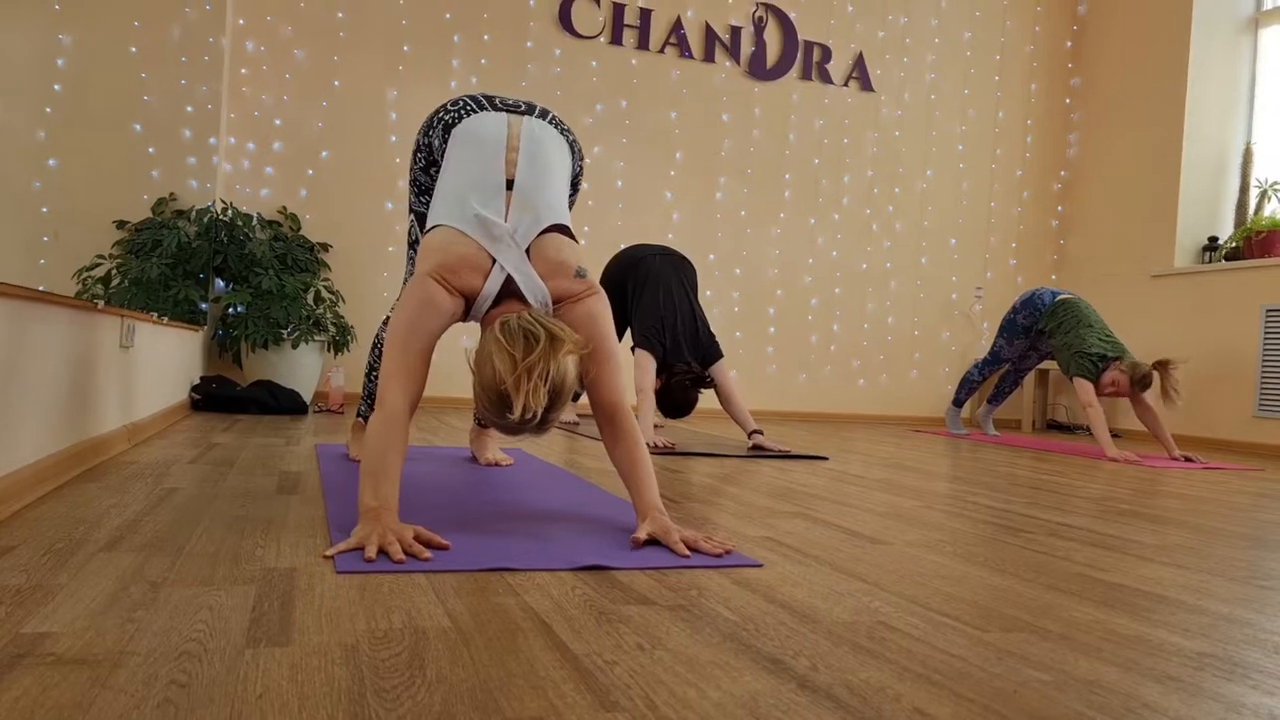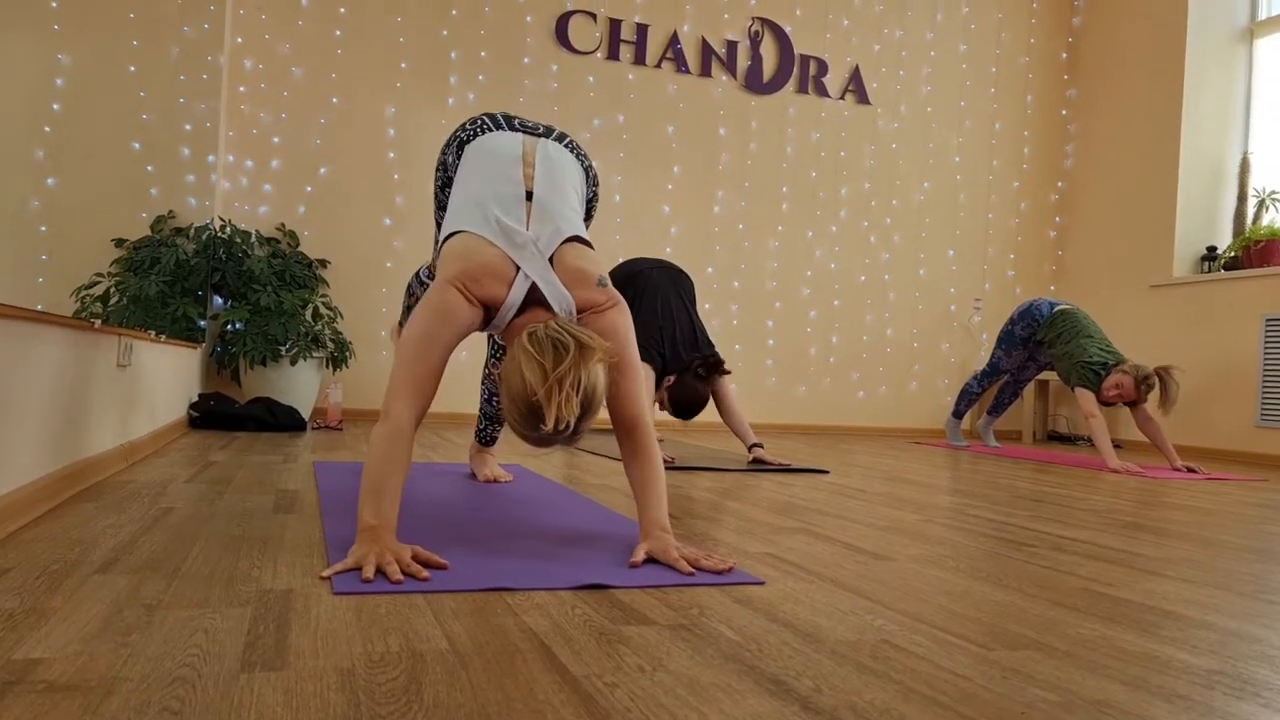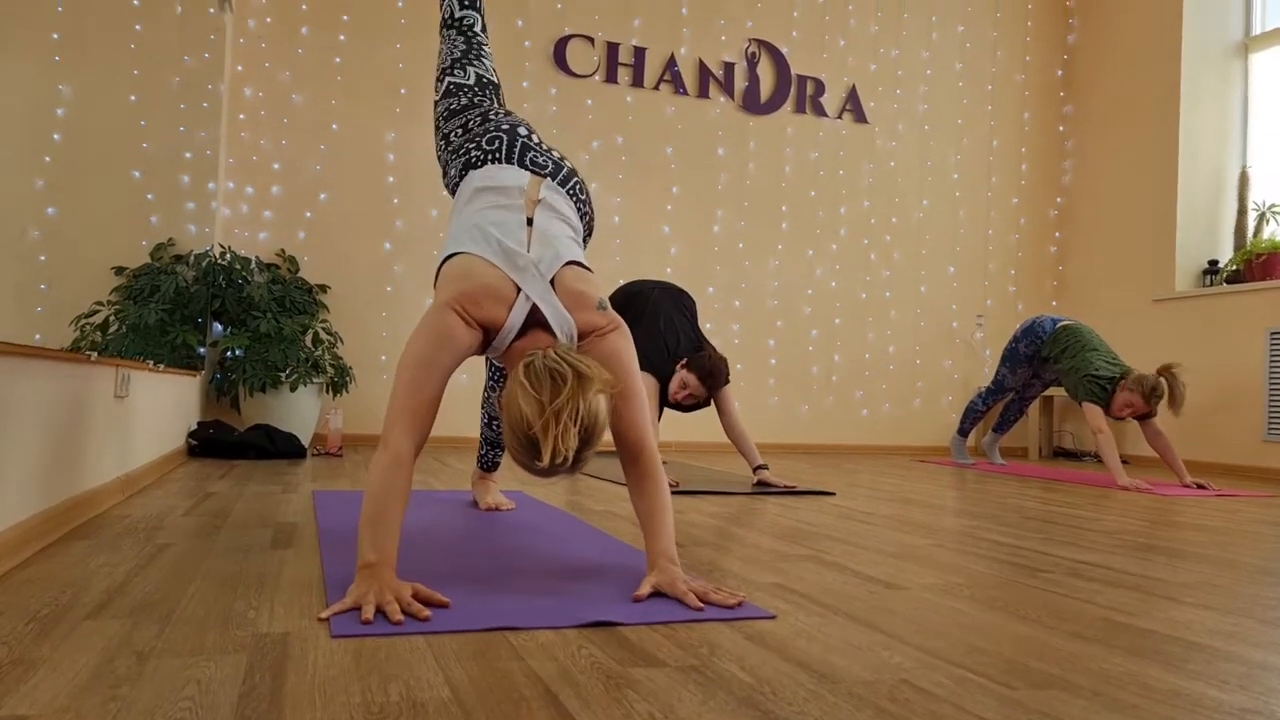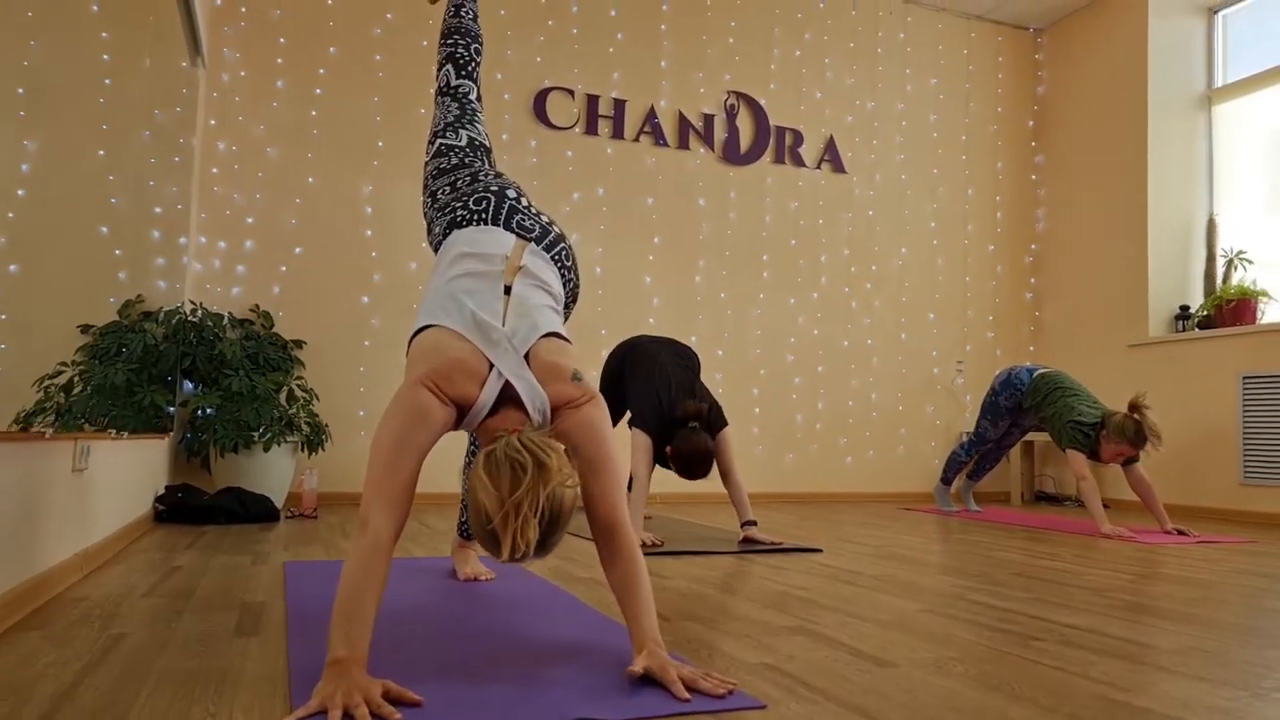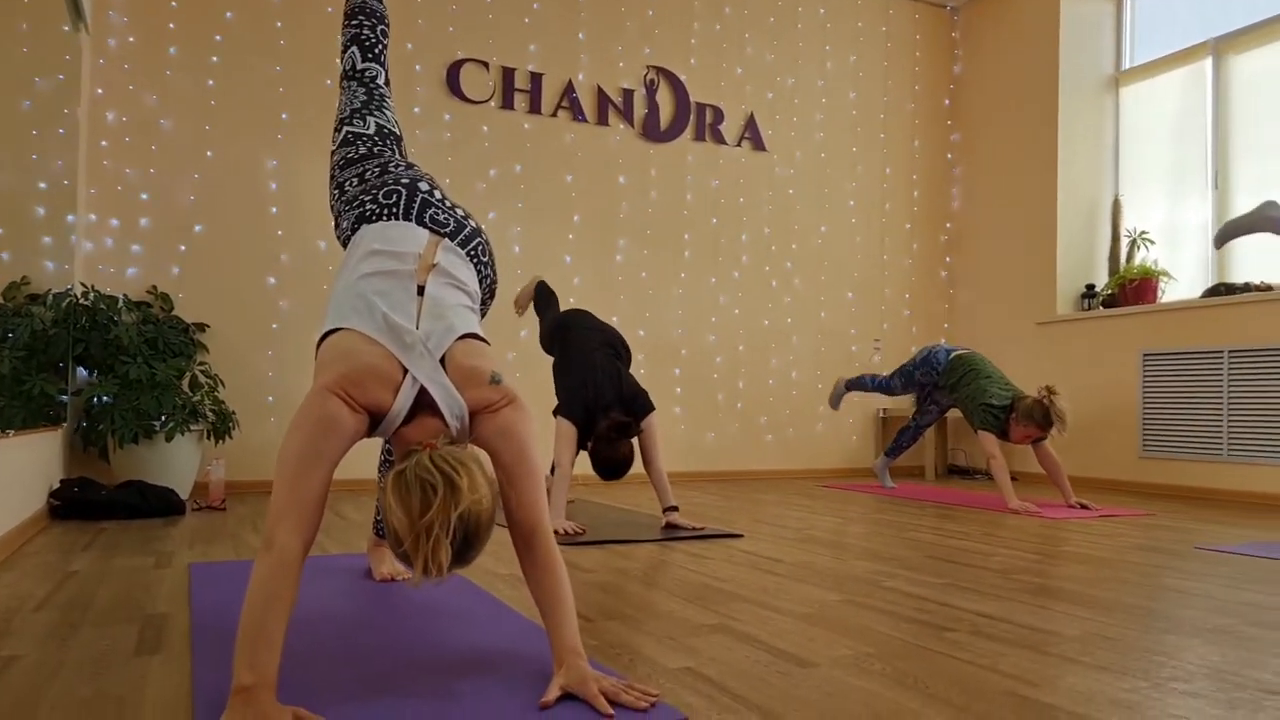
dt=0.7s
person 1, frame 1
left shoulder: (578, 294)
right shoulder: (443, 279)
left elbow: (616, 413)
right elbow: (394, 404)
right hip: (460, 125)
left ankle: (479, 434)
right ankle: (363, 423)
person 1, frame 2
left shoulder: (601, 304)
right shoulder: (463, 287)
left elbow: (635, 428)
right elbow: (397, 417)
right wrist: (374, 534)
left hip: (565, 159)
right hip: (481, 144)
right ankle: (410, 311)
person 1, frame 3
left shoulder: (601, 327)
right shoulder: (464, 309)
left elbow: (640, 451)
right elbow: (397, 443)
left wrist: (667, 563)
right wrist: (373, 570)
left hip: (561, 191)
right hip: (485, 163)
person 1, frame 4
left shoulder: (573, 397)
right shoulder: (437, 383)
left elbow: (614, 530)
right elbow: (375, 529)
left wrist: (653, 650)
left hip: (545, 257)
right hip: (471, 222)
right knee: (459, 95)
person 1, frame 5
left shoulder: (491, 398)
right shoulder: (347, 389)
left elbow: (535, 534)
right elbow: (282, 545)
left wrist: (573, 661)
left hip: (457, 249)
right hip: (382, 214)
right knee: (366, 81)
person 2, frame 1
left shoulder: (703, 345)
right shoulder: (653, 337)
left elbow: (727, 391)
right elbow: (644, 390)
left wrist: (755, 433)
right wrist: (646, 433)
right hip: (630, 266)
left ankle: (646, 412)
right ankle: (570, 402)
person 2, frame 2
left shoulder: (701, 356)
right shoulder: (654, 354)
left elbow: (727, 403)
right elbow: (642, 401)
left wrist: (755, 447)
left hip: (673, 279)
right hip: (629, 279)
person 2, frame 3
left shoulder: (711, 370)
right shoulder: (658, 360)
left elbow: (732, 420)
right elbow: (648, 419)
left wrist: (760, 467)
right hip: (630, 302)
person 2, frame 4
left shoulder: (712, 418)
right shoulder: (652, 416)
left elbow: (730, 475)
right elbow: (640, 475)
left wrist: (749, 524)
right wrist: (636, 529)
right hip: (629, 357)
left ankle: (630, 500)
person 2, frame 5
left shoulder: (638, 404)
right shoulder: (576, 408)
left elbow: (654, 463)
right elbow: (564, 464)
left wrist: (671, 510)
right wrist: (556, 517)
left hip: (609, 341)
right hip: (566, 331)
right knee: (549, 311)
left ankle: (551, 482)
right ankle: (535, 286)
person 3, frame 1
left shoulder: (1130, 369)
right shoulder: (1088, 359)
left elbow: (1144, 408)
right elbow: (1090, 405)
left wrist: (1172, 449)
right wrist: (1110, 450)
left hip: (1064, 309)
right hip: (1037, 309)
left knee: (1020, 369)
right knee: (996, 361)
left ankle: (986, 414)
right ankle: (954, 411)
person 3, frame 2
left shoulder: (1129, 378)
right shoulder: (1089, 368)
left elbow: (1145, 419)
right elbow: (1093, 416)
left wrist: (1174, 460)
right wrist: (1112, 461)
left hip: (1062, 322)
right hip: (1036, 319)
left knee: (1019, 379)
right knee: (994, 372)
left ankle: (986, 425)
right ankle: (953, 423)
person 3, frame 3
left shoulder: (1138, 392)
right shoulder: (1097, 382)
left elbow: (1155, 434)
right elbow: (1101, 431)
left wrist: (1184, 476)
right wrist: (1121, 478)
left hip: (1067, 338)
right hip: (1038, 337)
left knee: (1024, 397)
right knee: (1000, 390)
left ankle: (991, 443)
right ankle: (959, 441)
person 3, frame 4
left shoulder: (1120, 433)
right shoulder: (1080, 428)
left elbow: (1139, 479)
right elbow: (1084, 478)
left wrist: (1165, 522)
right wrist: (1103, 525)
left hip: (1039, 394)
right hip: (1017, 387)
left knee: (1001, 445)
right knee: (981, 440)
left ankle: (966, 490)
right ankle: (943, 488)
person 3, frame 5
left shoulder: (1028, 413)
right shoulder: (990, 409)
left elbow: (1047, 456)
right elbow: (994, 457)
left wrist: (1070, 497)
right wrist: (1011, 501)
left hip: (956, 373)
right hip: (939, 365)
left knee: (920, 424)
right knee: (888, 386)
left ankle: (883, 465)
right ankle: (844, 386)
